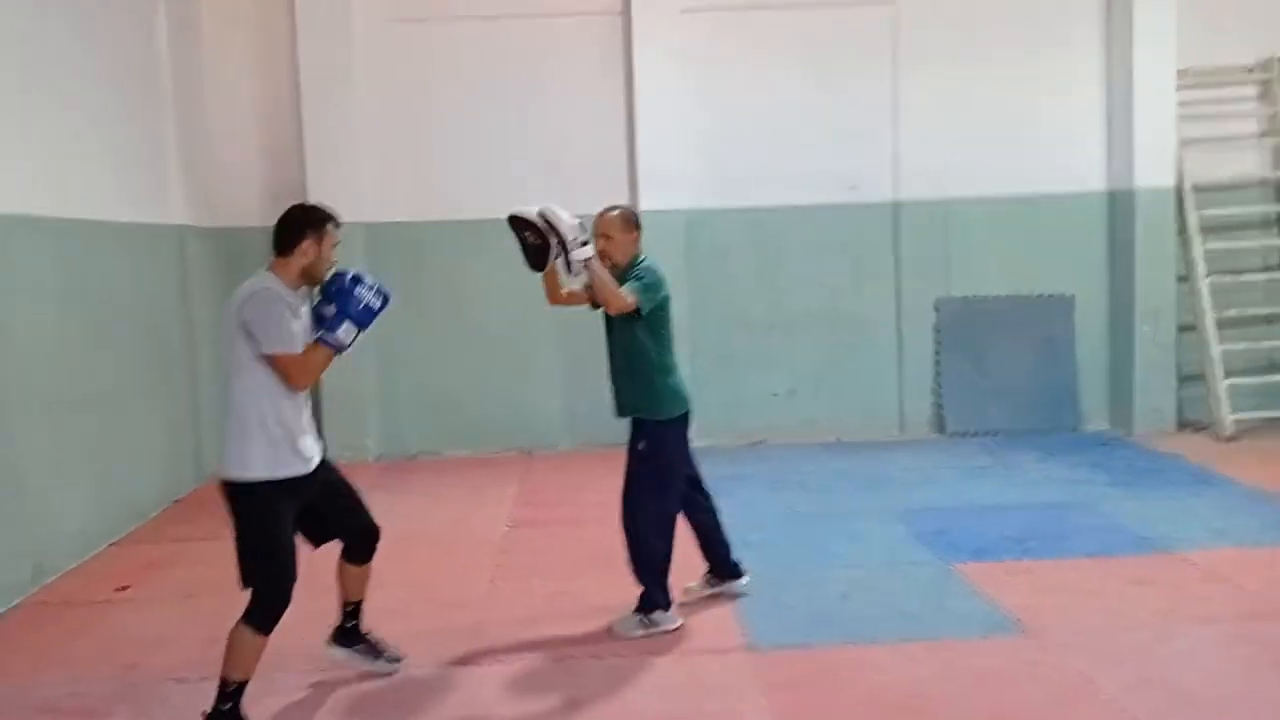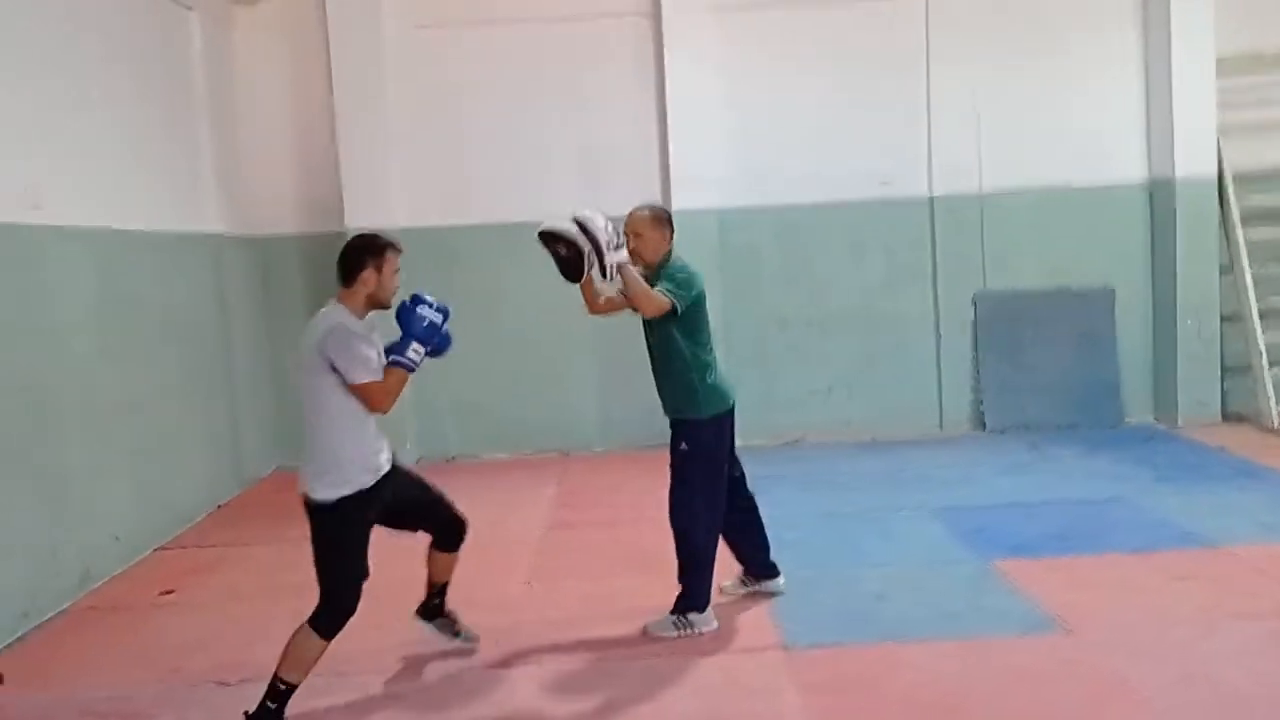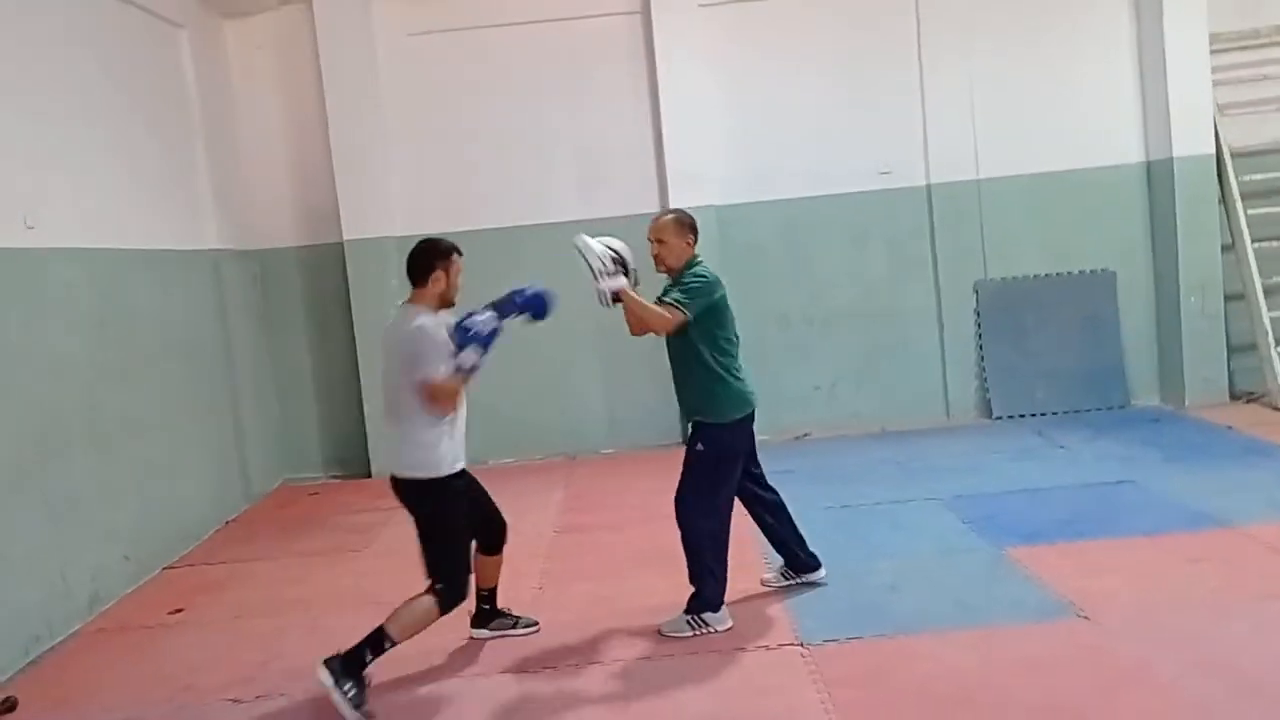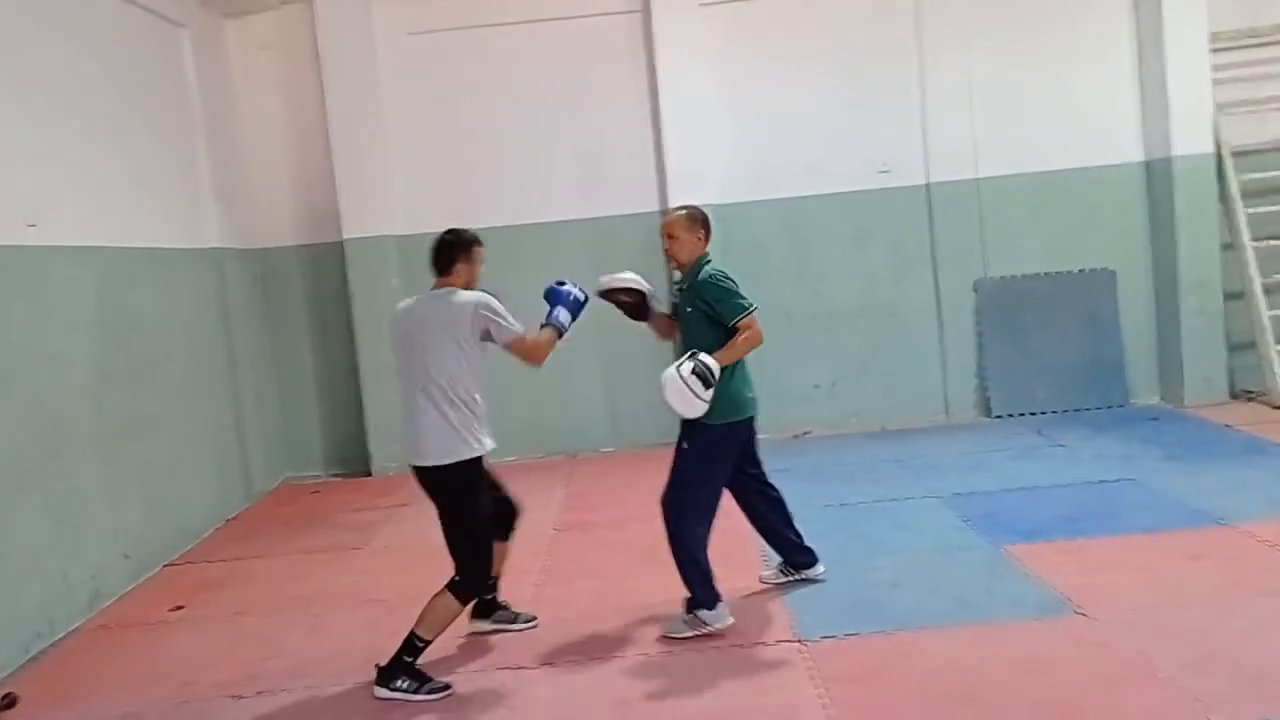
dt=0.3s
person 1, frame 1
left shoulder: (290, 295)
right shoulder: (262, 298)
right elbow: (300, 375)
left wrist: (330, 313)
right wrist: (347, 323)
left hip: (303, 460)
right hip: (259, 476)
left knee: (362, 534)
right knee: (272, 597)
left ankle: (350, 632)
person 1, frame 2
left shoulder: (360, 320)
right shoulder: (335, 330)
left elbow: (384, 367)
right elbow: (382, 398)
left wrist: (421, 331)
right wrist: (415, 344)
left hip: (378, 471)
right hip: (338, 491)
left knee: (450, 526)
right knee: (337, 608)
left ankle: (435, 608)
person 1, frame 3
left shoulder: (430, 318)
right shoulder: (419, 330)
left elbow: (479, 320)
right elbow: (446, 401)
left wrist: (505, 306)
right wrist: (470, 348)
left hip: (441, 467)
right hip: (428, 476)
left knee: (493, 530)
right knee: (449, 589)
left ankle: (487, 614)
right ankle: (350, 665)
person 1, frame 4
left shoulder: (403, 314)
right shoulder: (471, 305)
right elbow: (535, 354)
right wrist: (563, 309)
left hip: (433, 455)
right hip: (455, 461)
left knee: (503, 515)
right knee: (474, 575)
left ankle: (487, 608)
right ankle: (398, 671)
person 2, frame 1
left shoulder: (648, 277)
right shoulder: (611, 278)
left elbow: (617, 305)
right elbow: (558, 297)
left wrist: (587, 259)
right wrist: (548, 262)
left hip: (660, 410)
right hip: (656, 408)
left knee: (644, 506)
right knee: (686, 492)
left ankle: (657, 608)
right ankle: (726, 572)
person 2, frame 2
left shoulder: (680, 275)
right shoulder: (650, 278)
left elbow: (648, 309)
right elbow: (598, 306)
left wrist: (619, 264)
right wrist: (582, 270)
left hip: (701, 409)
right hip: (707, 405)
left knee: (691, 506)
right knee: (729, 490)
left ankle: (694, 610)
right ankle: (761, 571)
person 2, frame 3
left shoulder: (702, 281)
right shoulder: (677, 285)
left elbow: (661, 323)
right elbow: (639, 327)
left wrist: (622, 288)
right wrist: (621, 291)
left hip: (721, 413)
right hip: (728, 409)
left knee: (697, 506)
right knee: (753, 488)
left ankle: (708, 609)
right ankle: (803, 564)
person 2, frame 4
left shoulder: (712, 279)
right shoulder: (689, 284)
left elbow: (752, 332)
right elbow: (670, 329)
left wrist: (713, 362)
right wrist: (644, 313)
left hip: (715, 414)
right hip: (737, 408)
left knee: (683, 505)
right knee: (751, 486)
left ankle: (705, 608)
right ankle: (801, 560)
